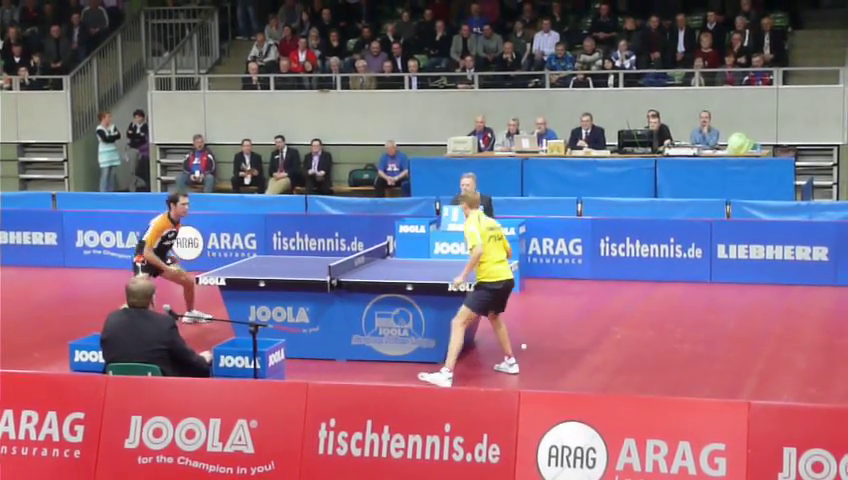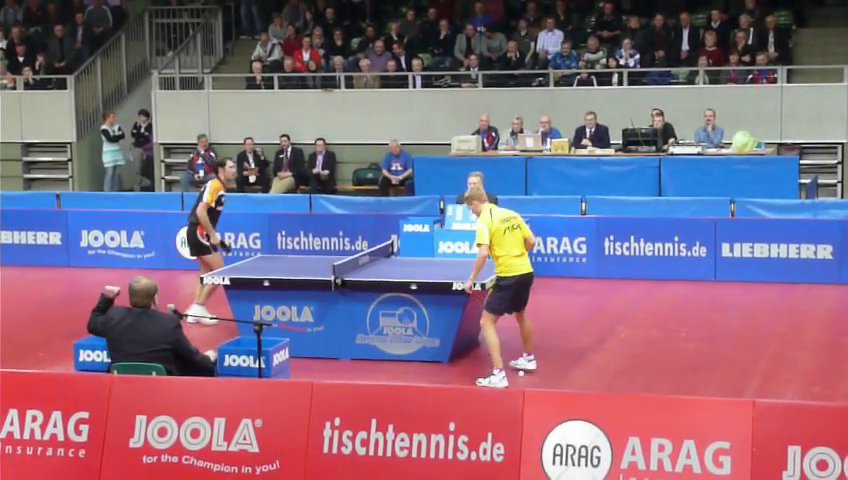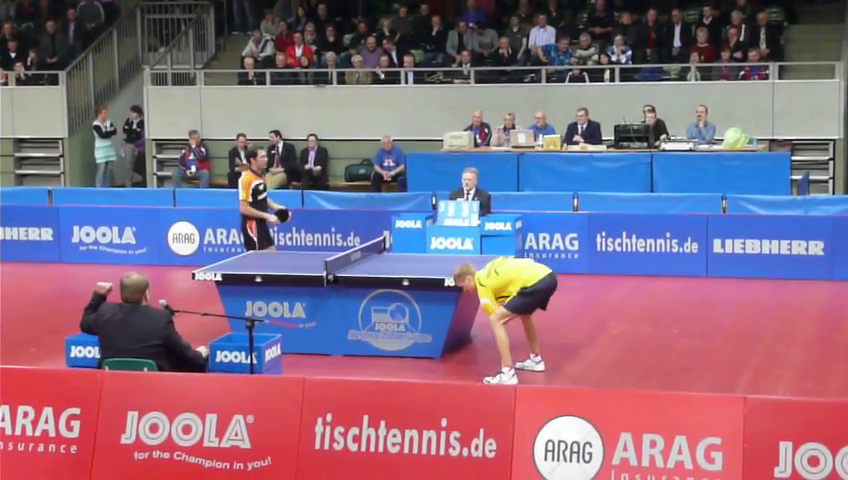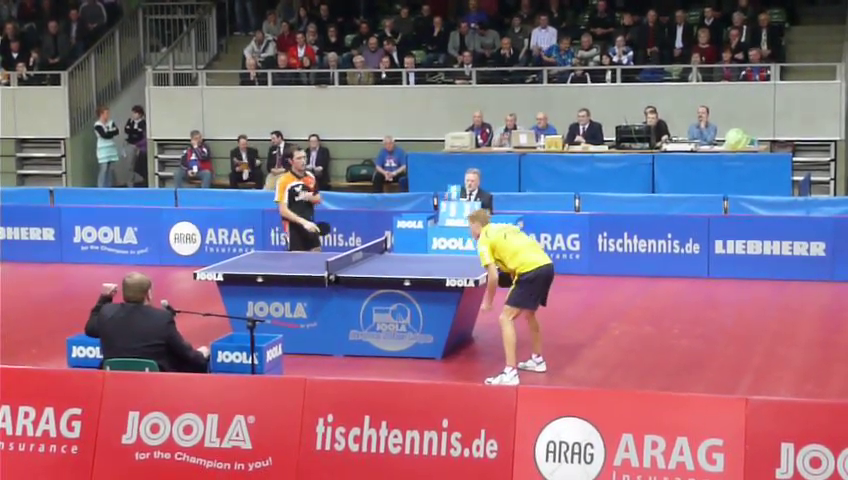
dt=0.5s
person 1, frame 1
left shoulder: (472, 223)
right shoulder: (493, 223)
left elbow: (478, 251)
right elbow: (509, 252)
left wrist: (463, 276)
left hip: (490, 282)
right hip: (507, 279)
left knee: (458, 324)
right knee: (495, 317)
left ankle: (446, 374)
right ankle: (510, 362)
person 1, frame 2
left shoulder: (484, 220)
right shoulder: (512, 215)
left elbow: (483, 254)
right elbow: (531, 241)
left wrist: (471, 280)
left hip: (508, 277)
right hip: (527, 272)
left knee: (487, 323)
right knee: (520, 315)
left ankle: (499, 375)
right ankle: (528, 358)
person 1, frame 3
left shoulder: (482, 287)
right shoulder: (492, 267)
left elbow: (496, 318)
left wrist: (501, 357)
left hip: (536, 283)
right hip: (548, 276)
left knee: (496, 321)
right knee: (524, 314)
left ankle: (508, 373)
right ankle: (536, 359)
person 1, frame 4
left shoulder: (483, 240)
right shoulder: (507, 227)
left elbow: (494, 277)
right elbow: (535, 247)
left wrist: (488, 302)
left hip: (529, 272)
right hip: (546, 266)
left knee: (506, 319)
right knee: (528, 314)
left ankle: (510, 372)
right ankle: (537, 360)
person 2, frame 1
left shoulder: (177, 221)
right shoulder: (159, 223)
right elbow: (147, 253)
left wrist: (169, 256)
right wrist: (167, 269)
left hip: (161, 258)
right hip: (144, 259)
left knee: (189, 282)
left ankle: (191, 313)
person 2, frame 2
left shoulder: (220, 187)
right shoulder: (214, 185)
right elbow: (200, 211)
left wrist: (212, 233)
right wrist: (213, 234)
left hip: (199, 234)
right hip: (200, 233)
left knee: (208, 274)
left ankle: (196, 311)
right ankle: (198, 306)
person 2, frame 3
left shoulder: (261, 176)
right shoulder: (246, 179)
right elbow: (244, 209)
left wrist: (276, 207)
right wrist: (267, 216)
left hip: (261, 224)
right hip: (251, 225)
person 2, frame 4
left shoulder: (311, 176)
right shoulder: (284, 181)
left elbow: (318, 199)
right elbow: (283, 210)
left wrist: (310, 198)
right wrist: (304, 222)
left hip: (310, 226)
right hip: (294, 226)
person 3, frame 1
left shoulder: (113, 319)
right shoulder: (165, 323)
left elbow: (107, 355)
right elbow: (186, 357)
right wrist: (204, 360)
right knee: (203, 368)
person 3, frame 2
left shoulder: (114, 316)
right shoulder: (169, 322)
left elbow: (93, 326)
right elbow: (190, 356)
left wrist: (106, 298)
right wrist: (208, 359)
right knee: (207, 368)
person 3, frame 3
left shoulder: (106, 312)
right shoulder: (161, 318)
left elbow: (85, 324)
right elbow: (182, 352)
left wrist: (98, 296)
right wrist: (199, 355)
right knee: (198, 363)
person 3, frame 4
left shoulder: (108, 312)
right shoulder: (162, 318)
left elbow: (90, 329)
right elbow: (184, 352)
left wrist: (104, 297)
right wrist: (201, 355)
right knee: (200, 364)
